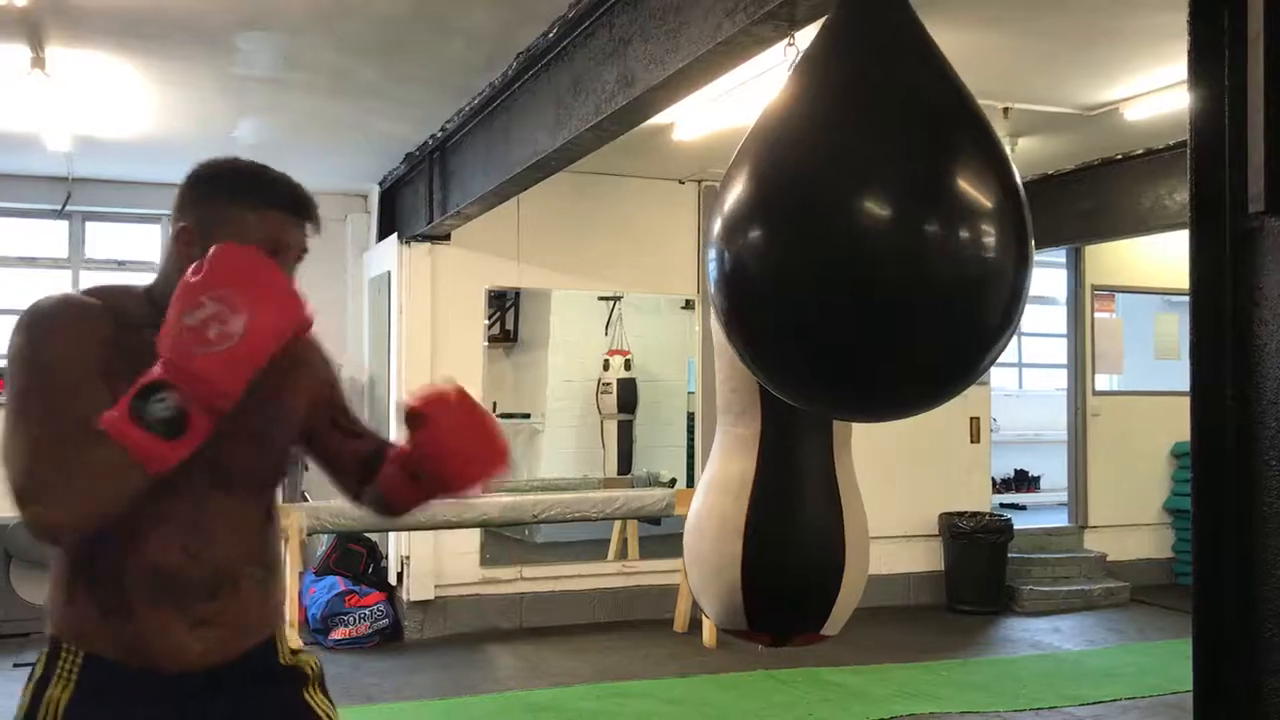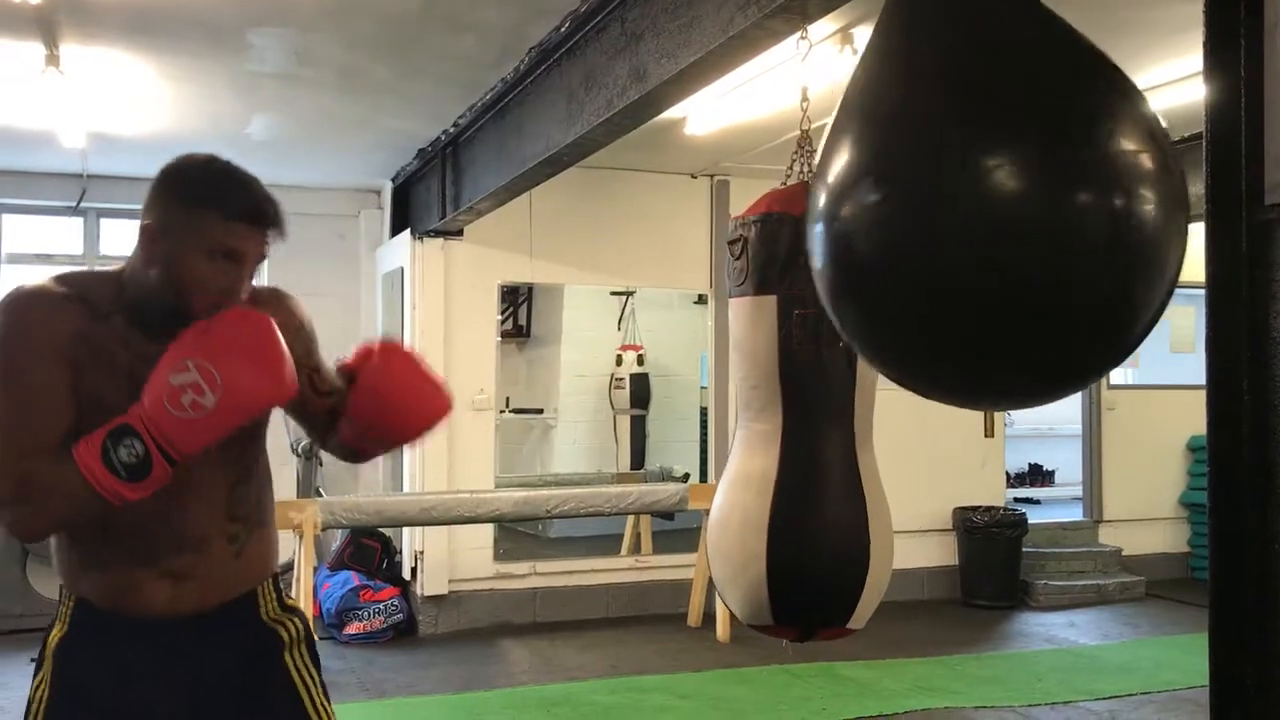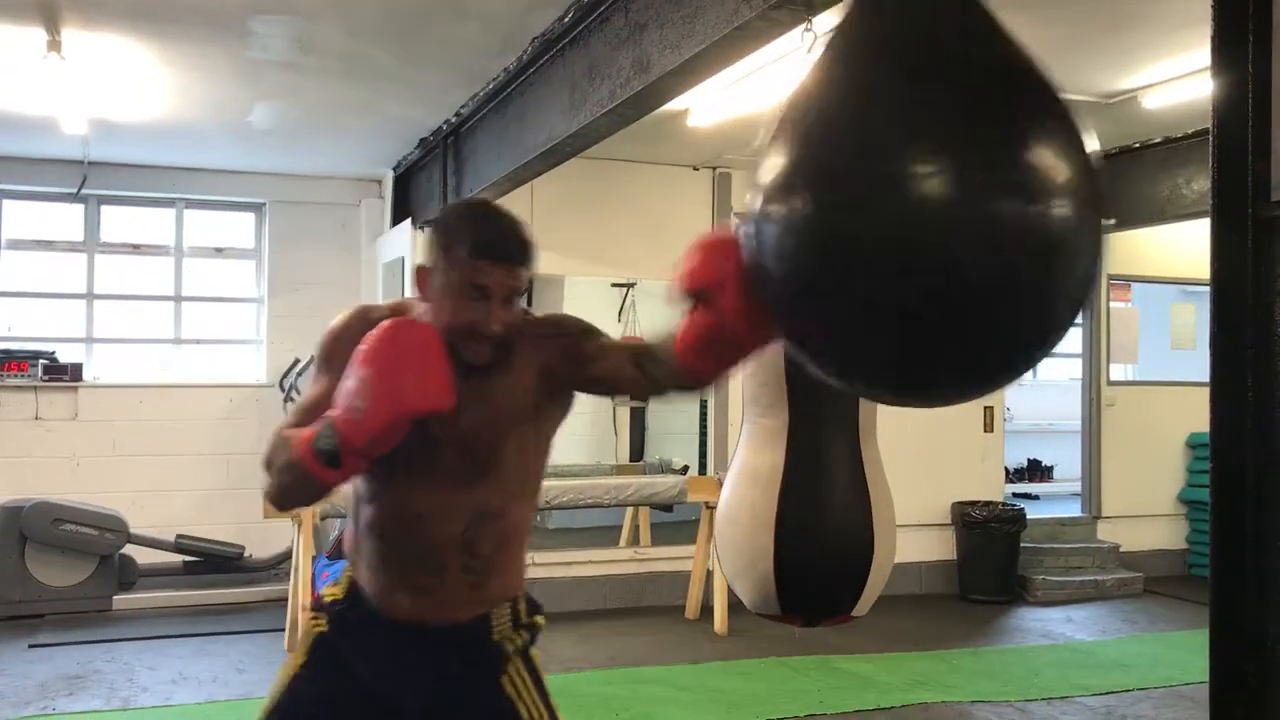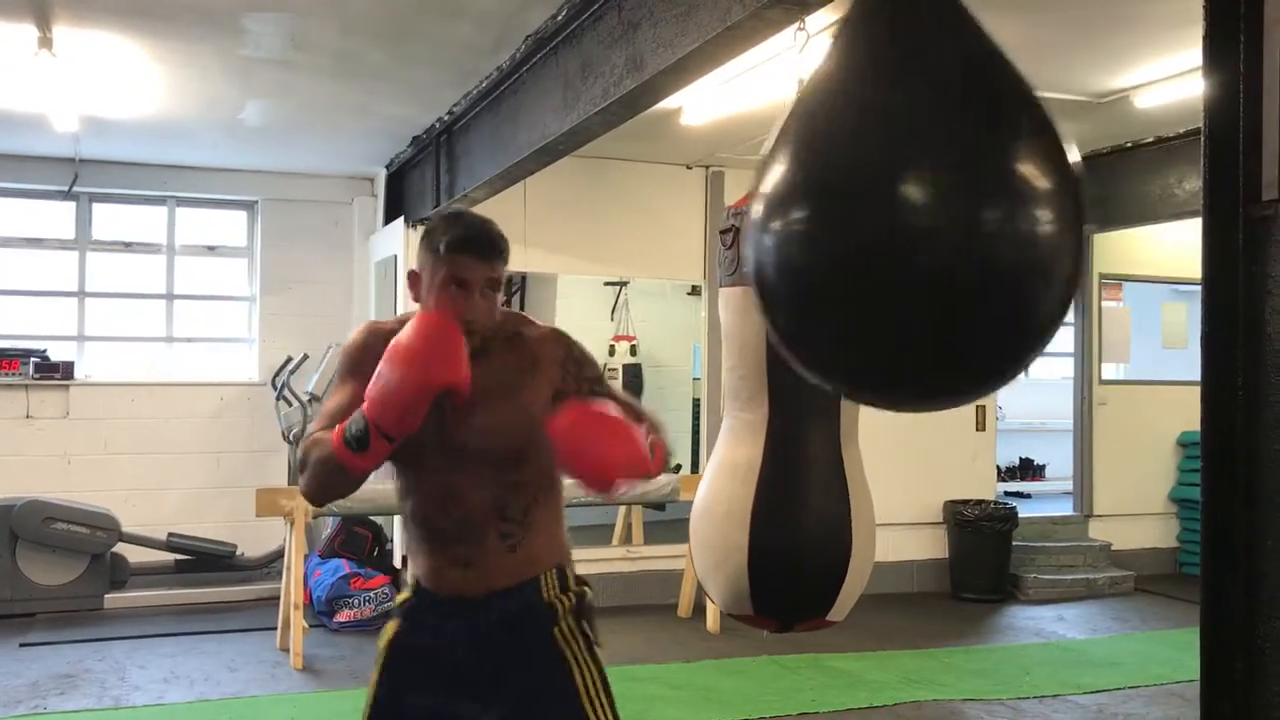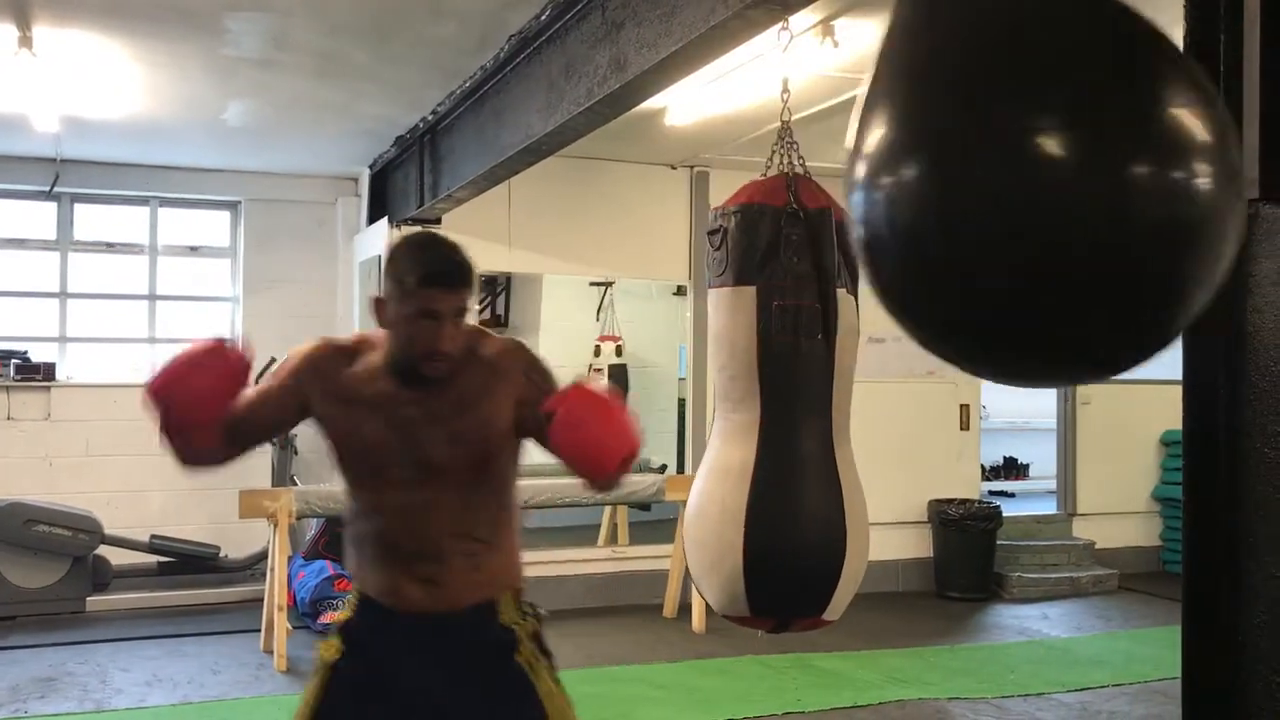
dt=0.7s
person 1, frame 1
left shoulder: (290, 355)
right shoulder: (67, 330)
left elbow: (371, 483)
right elbow: (55, 508)
left wrist: (421, 464)
right wrist: (187, 387)
person 1, frame 2
left shoulder: (267, 322)
left elbow: (342, 428)
left wrist: (382, 404)
right wrist: (153, 432)
left hip: (246, 634)
right hip: (100, 646)
person 1, frame 3
left shoulder: (549, 349)
right shoulder: (364, 338)
left elbow: (674, 364)
right elbow: (282, 484)
left wrist: (729, 319)
right wrist: (349, 430)
left hip: (482, 645)
right hip: (360, 628)
person 1, frame 4
left shoulder: (544, 352)
right shoulder: (376, 351)
left elbow: (648, 440)
right elbow: (314, 481)
left wrist: (619, 440)
right wrist: (381, 413)
left hip: (532, 612)
right hip: (431, 611)
person 1, frame 5
left shoulder: (506, 369)
right shoulder: (329, 374)
left elbow: (603, 463)
right elbow: (205, 448)
left wrist: (604, 444)
right wrist: (183, 410)
left hip: (486, 634)
right hip: (376, 631)
